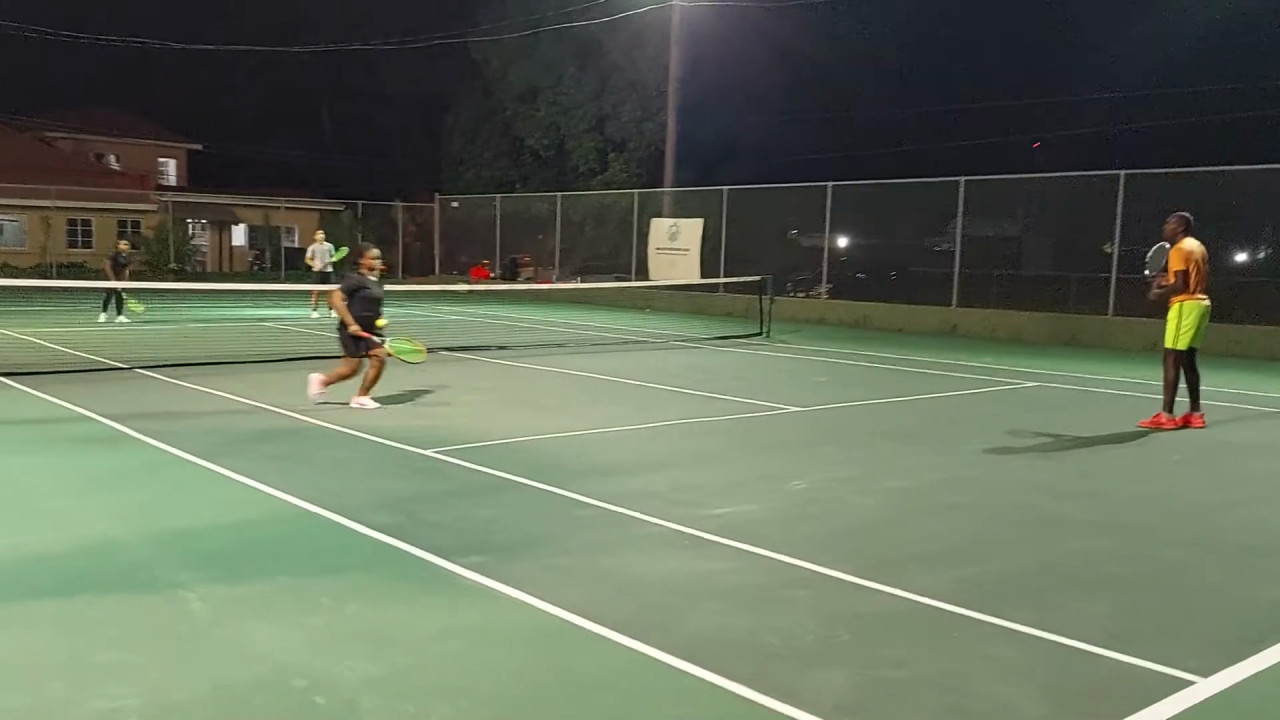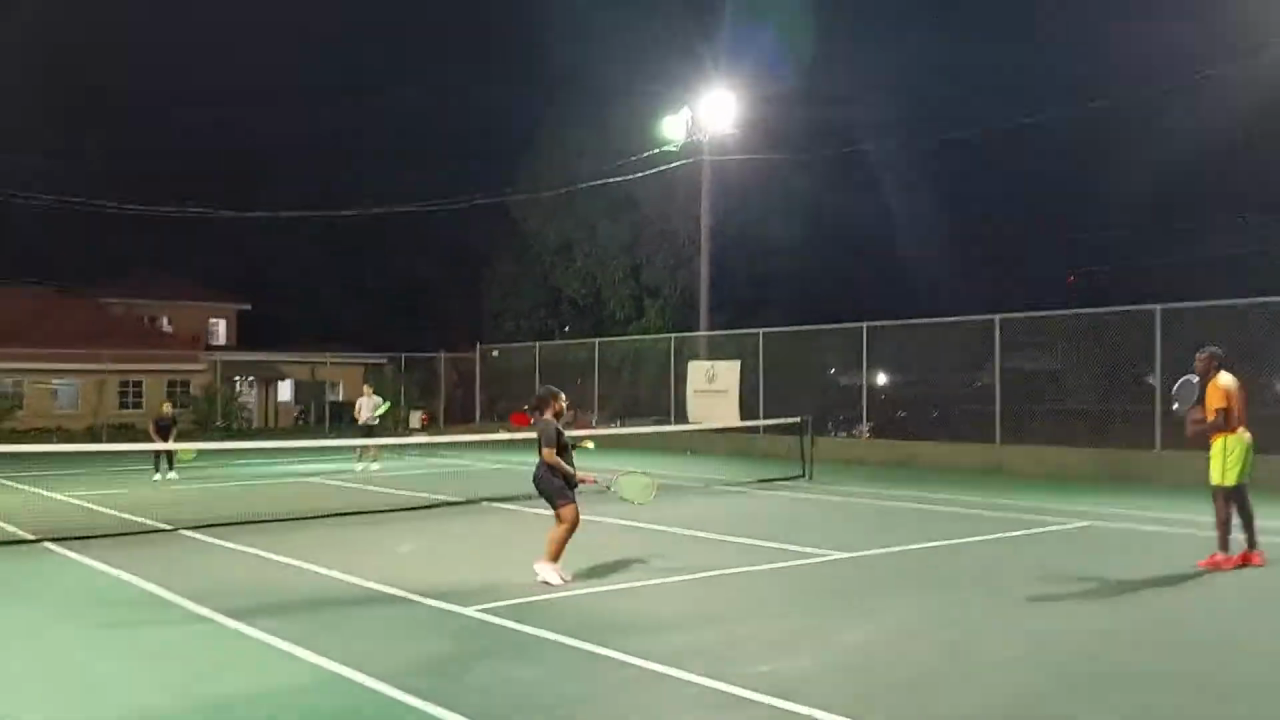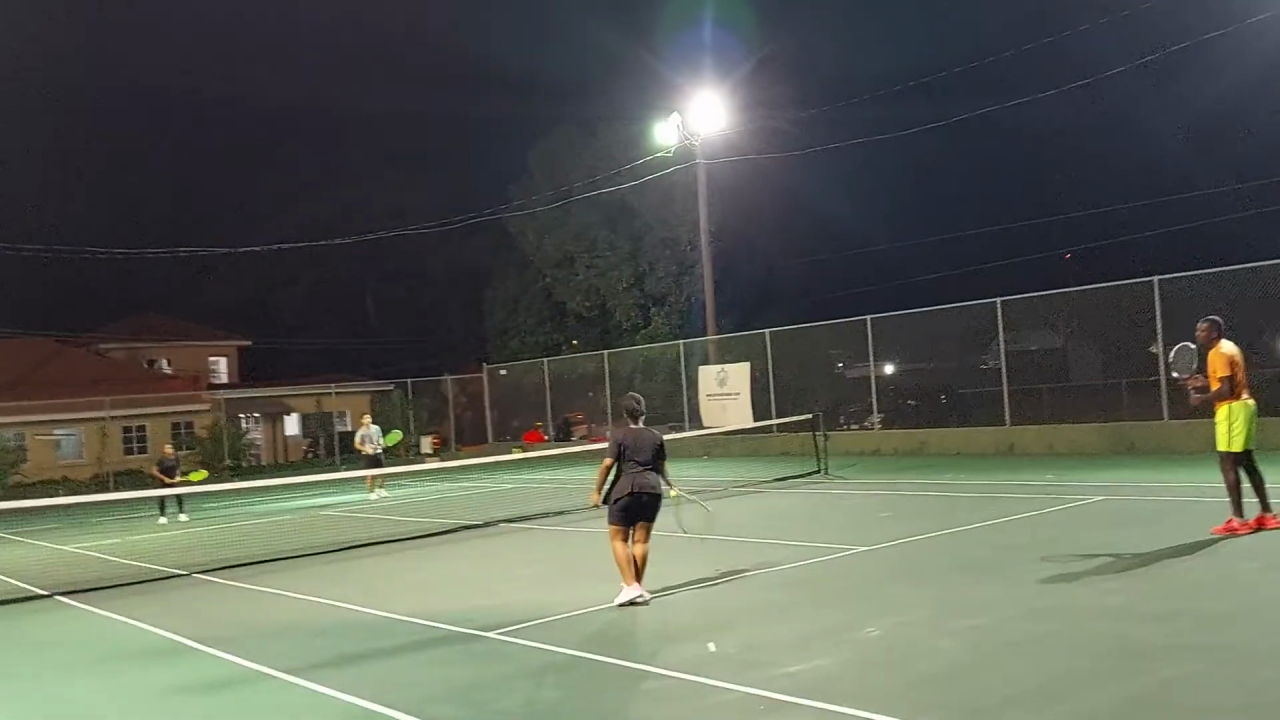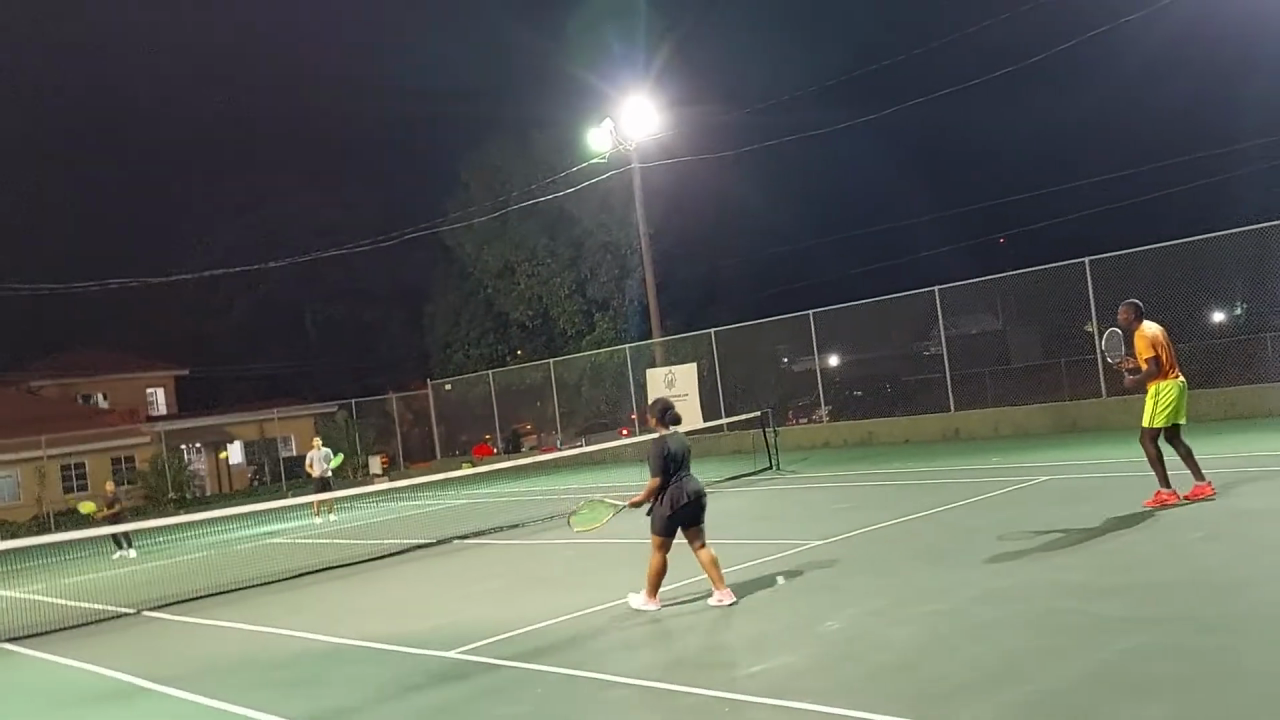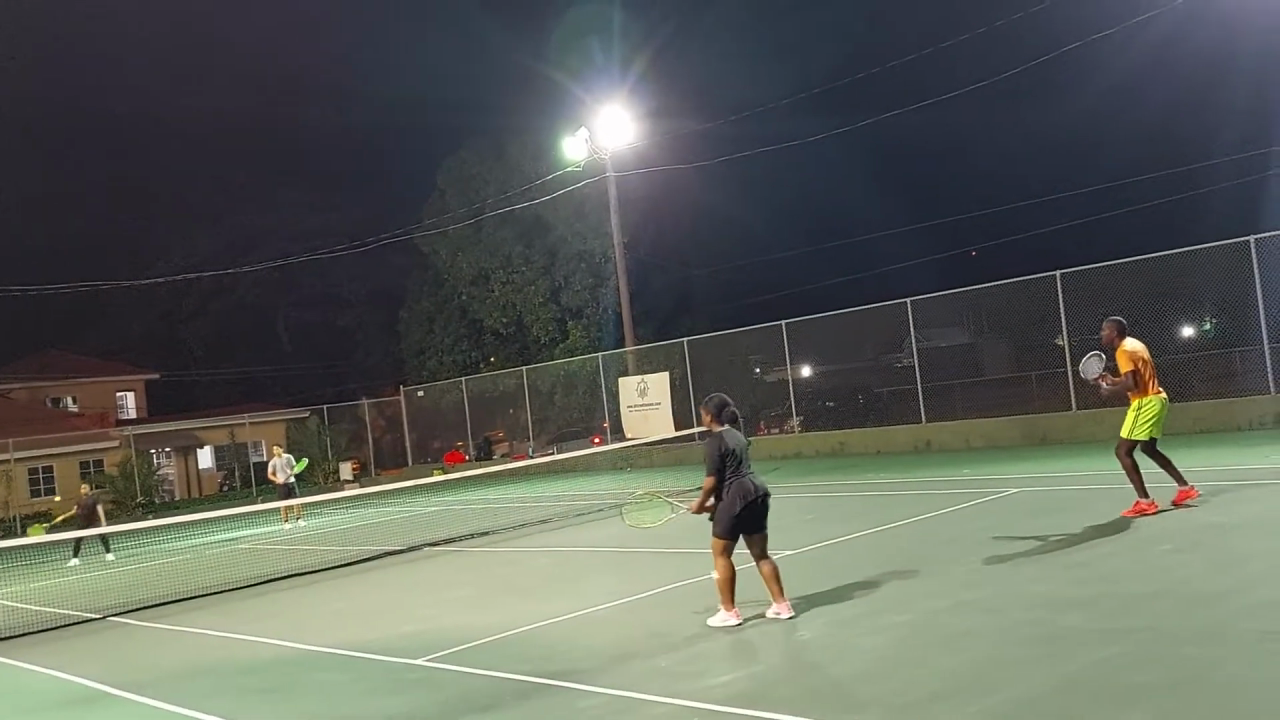
dt=1s
person 1, frame 1
left shoulder: (1179, 249)
right shoulder: (1198, 247)
left elbow: (1181, 285)
left wrist: (1159, 294)
right wrist: (1168, 283)
left hip: (1185, 307)
right hip: (1200, 305)
left knee: (1171, 359)
right knee: (1188, 360)
left ankle: (1167, 416)
right ankle: (1195, 414)
person 1, frame 2
left shoulder: (1216, 384)
right shoulder: (1229, 380)
left elbow: (1221, 422)
left wrist: (1197, 430)
right wrist: (1204, 416)
left hip: (1227, 442)
right hip: (1239, 439)
left knee: (1221, 496)
right knee: (1238, 495)
left ankle: (1223, 554)
right ankle: (1252, 551)
person 1, frame 3
left shoulder: (1219, 353)
right shoulder: (1228, 348)
left elbow: (1227, 390)
left wrist: (1202, 398)
right wrist: (1206, 383)
left hip: (1232, 409)
right hip: (1243, 406)
left knee: (1227, 463)
right knee: (1246, 462)
left ankle: (1239, 520)
person 1, frame 4
left shoulder: (1142, 336)
right shoulder: (1154, 327)
left elbow: (1154, 370)
left wrist: (1134, 381)
right wrist: (1136, 364)
left hip: (1163, 388)
right hip: (1176, 384)
left knee: (1147, 439)
right knee: (1174, 438)
left ankle: (1166, 492)
right ankle: (1202, 484)
person 1, frame 5
left shoulder: (1123, 351)
right shoulder: (1134, 344)
left elbow: (1131, 384)
left wrist: (1111, 391)
right wrist: (1114, 381)
left hip: (1145, 403)
right hip: (1155, 400)
left knee: (1122, 451)
right knee: (1149, 449)
left ankle: (1145, 501)
right ankle: (1186, 488)
person 2, frame 1
left shoulder: (377, 281)
right shoulder: (355, 279)
right elbow: (337, 301)
left wrist: (379, 319)
right wrist: (352, 324)
left hip: (370, 329)
right hip: (351, 330)
left knee: (380, 359)
right knee: (351, 368)
left ankle: (362, 397)
right ankle: (319, 381)
person 2, frame 2
left shoulder: (550, 424)
right shoulder: (549, 426)
right elbow: (549, 456)
right wrist: (574, 474)
left hip: (559, 479)
right hip: (551, 478)
left knee: (569, 522)
right knee: (568, 520)
left ankle: (552, 566)
right ankle: (544, 563)
person 2, frame 3
left shoulder: (620, 436)
right shoulder: (656, 437)
left elbow: (607, 464)
right elbow: (662, 469)
left wrist: (597, 491)
right wrist: (667, 482)
left hip: (625, 490)
right hip: (651, 490)
left knee: (618, 539)
right knee: (642, 541)
left ankle: (630, 586)
right ankle: (635, 588)
person 2, frame 4
left shoulder: (659, 445)
right shoulder: (681, 438)
left elbow: (657, 481)
left wrist: (642, 499)
right wrist: (651, 495)
left hip: (672, 501)
right hip: (693, 495)
left knee: (659, 550)
right knee: (699, 546)
left ankle: (649, 598)
right ankle: (723, 592)
person 2, frame 5
left shoulder: (714, 441)
right shoulder: (736, 435)
left elbow: (712, 481)
left wrist: (700, 504)
right wrist: (715, 503)
left hip: (736, 500)
right hip: (756, 495)
left knee: (721, 555)
right knee: (760, 553)
left ankle: (729, 612)
right ankle: (781, 605)
